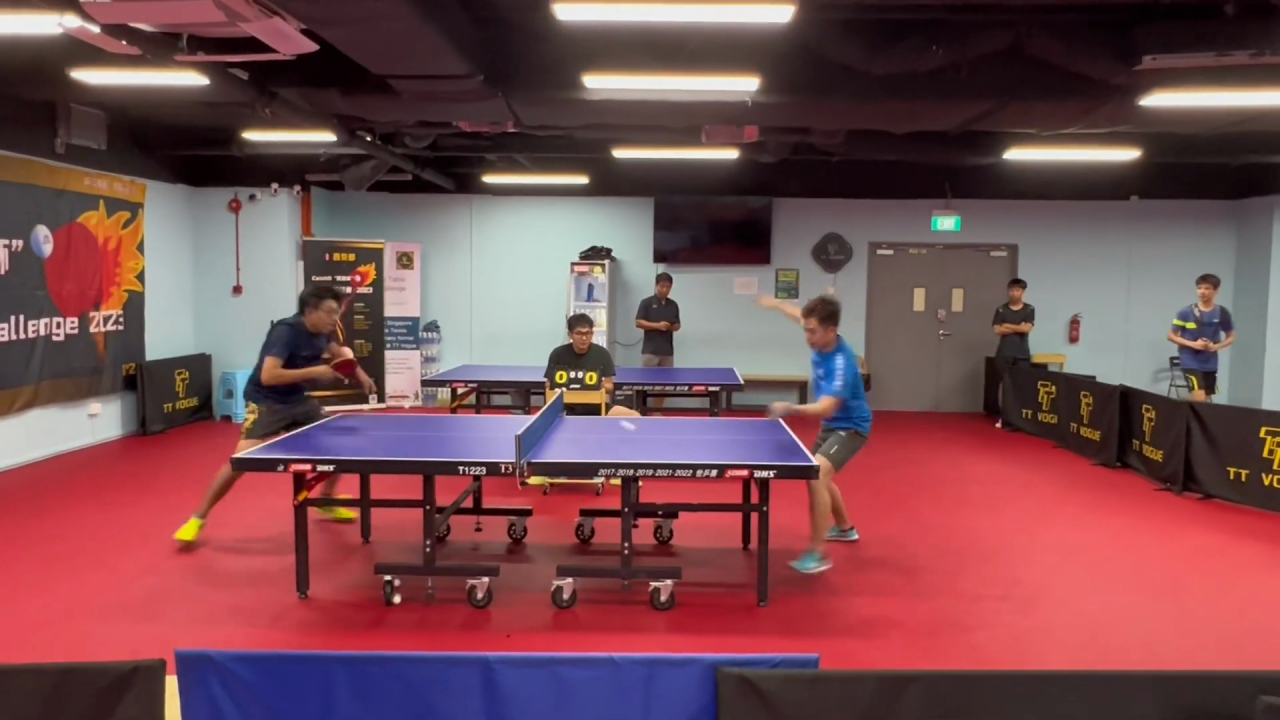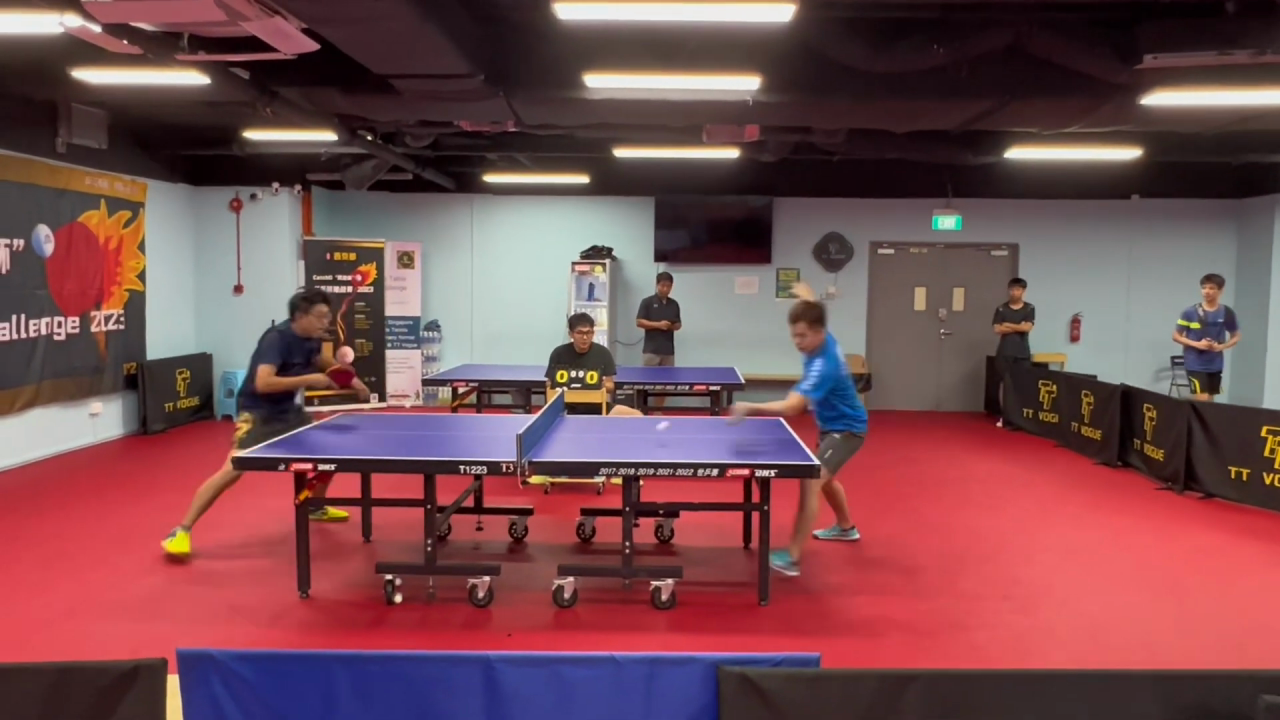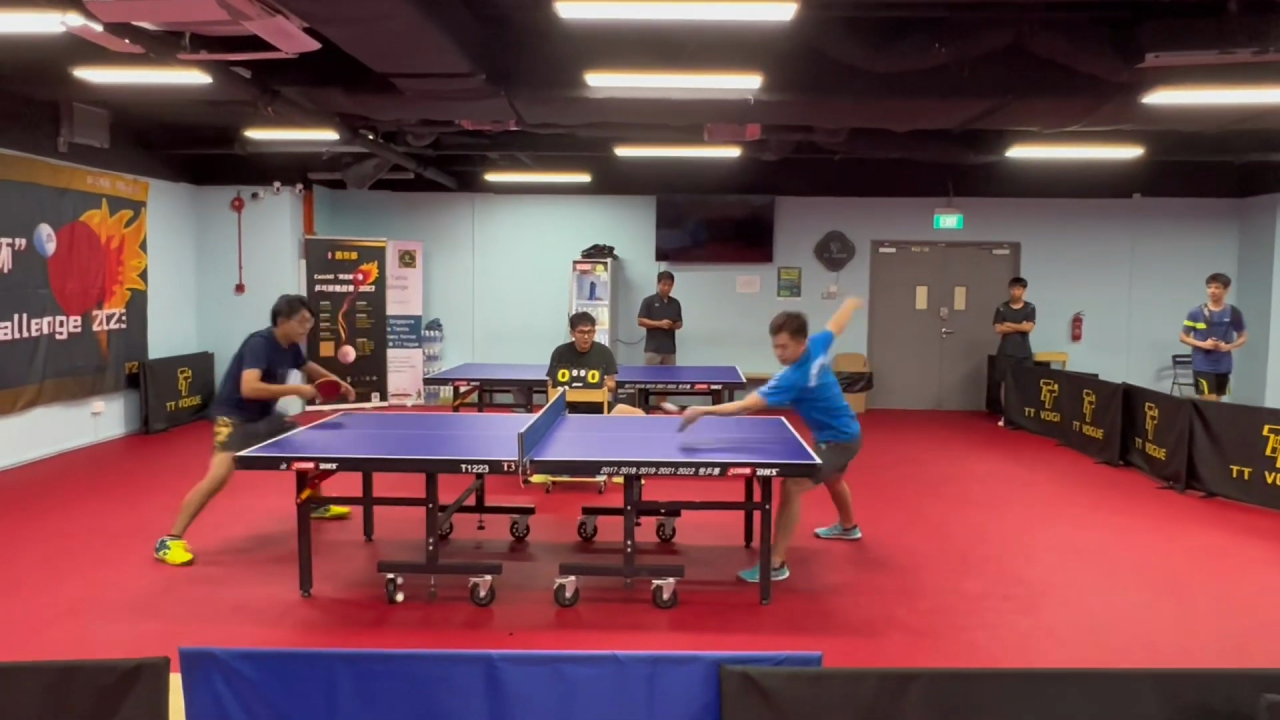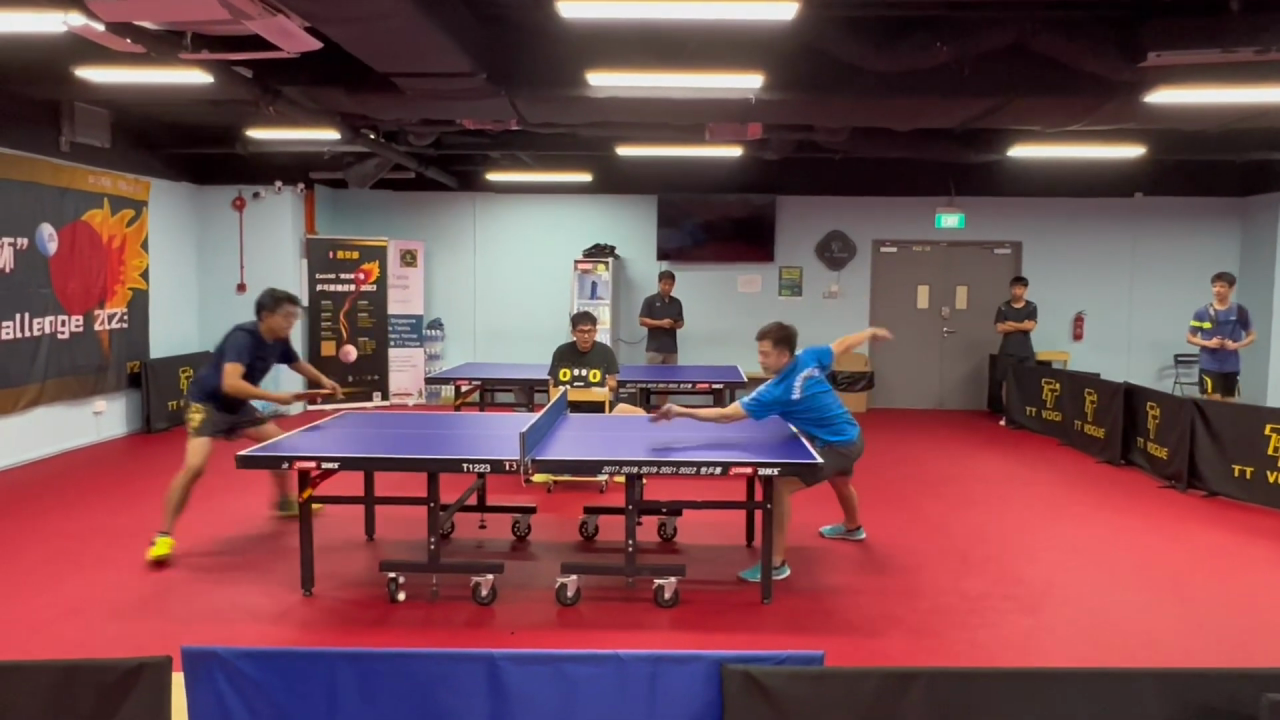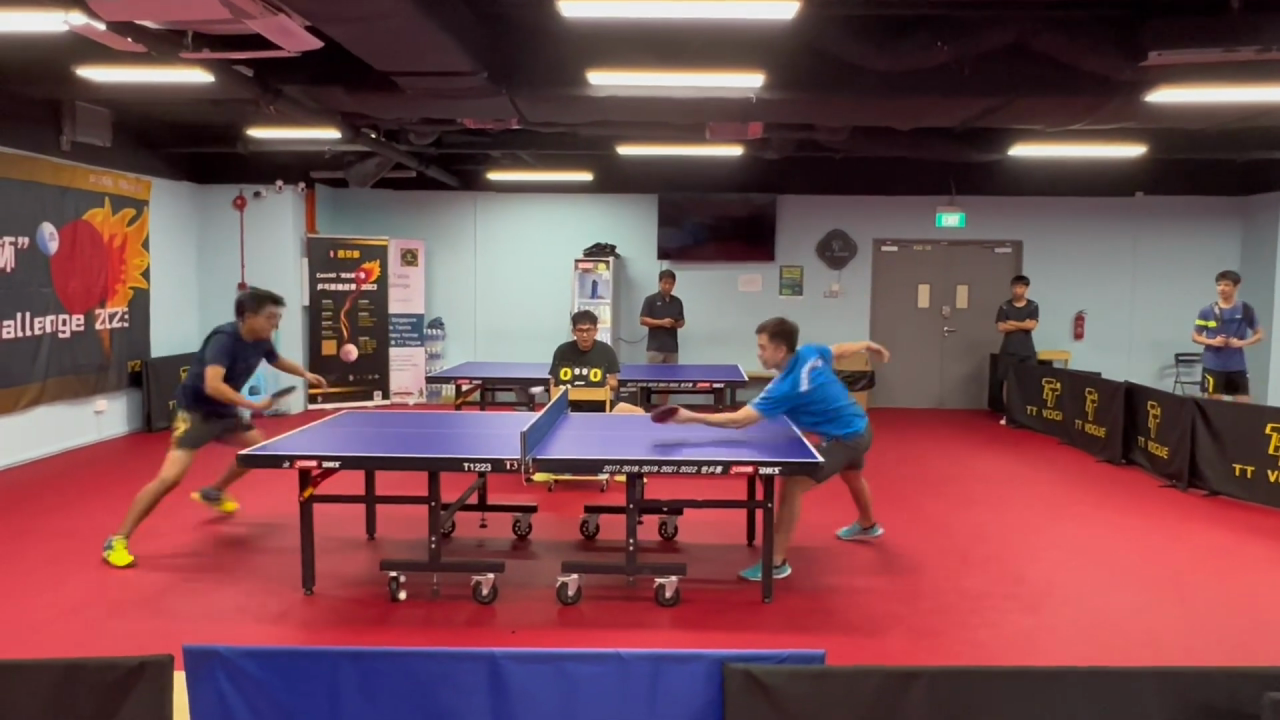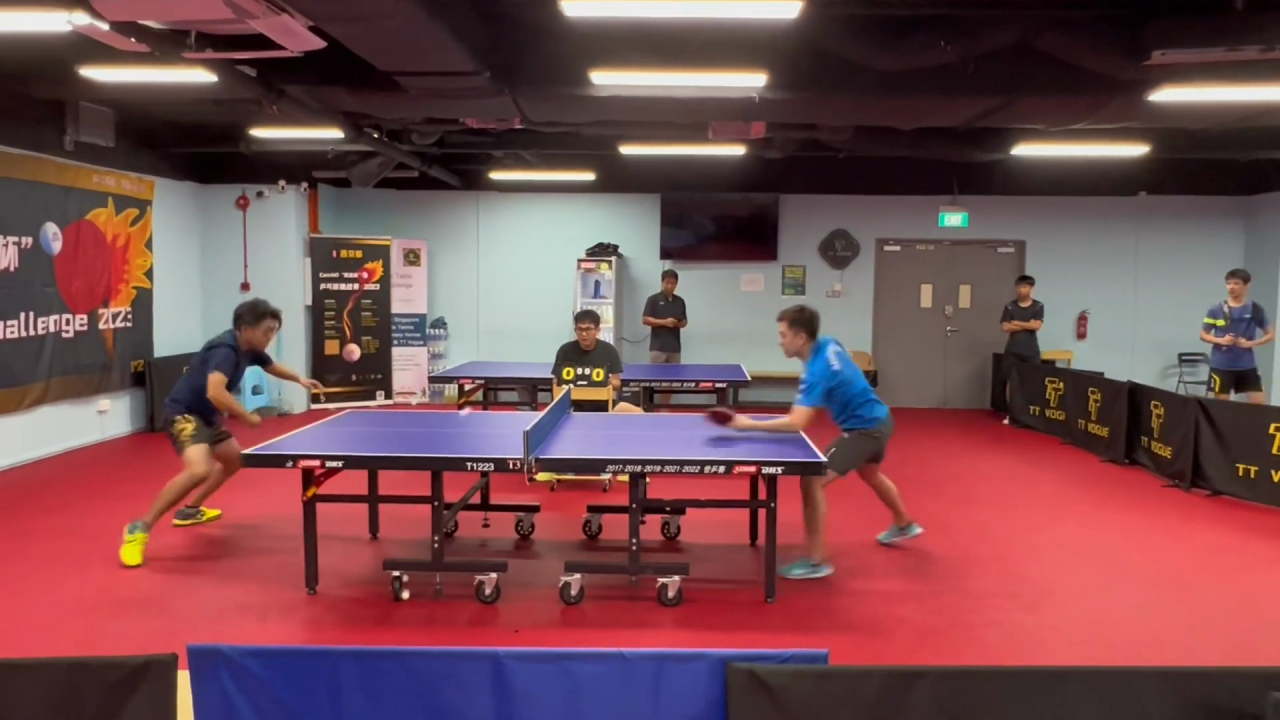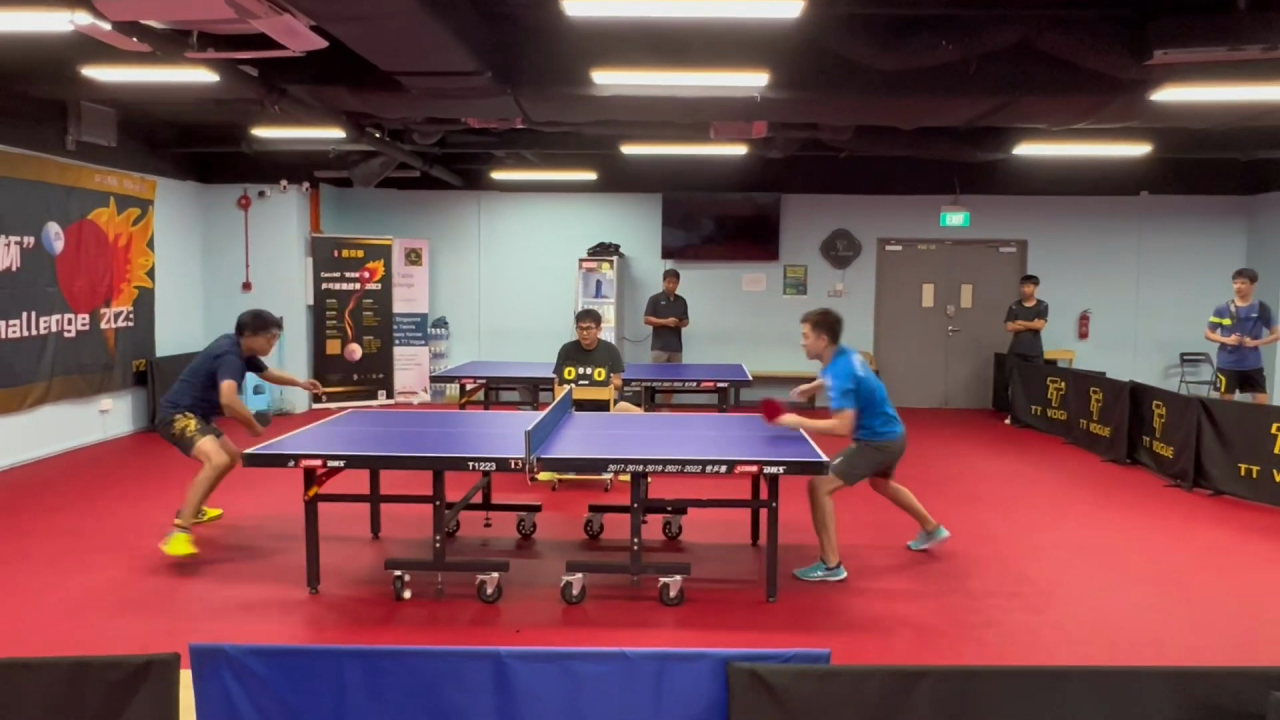
dt=0.1s
person 1, frame 1
left shoulder: (842, 362)
right shoulder: (823, 341)
left elbow: (826, 409)
right elbow: (803, 315)
left wrist: (791, 409)
right wrist: (776, 305)
left hip: (850, 429)
right hip: (832, 426)
left knee: (817, 476)
right knee: (825, 477)
left ankle: (817, 554)
right ankle: (844, 528)
person 1, frame 2
left shoulder: (823, 366)
right shoulder: (824, 339)
left elbow: (790, 407)
right elbow: (807, 315)
left wrist: (749, 408)
right wrist: (806, 297)
left hip: (847, 429)
right hip: (832, 425)
left knee: (811, 480)
right knee: (823, 477)
left ankle: (792, 557)
right ankle: (845, 527)
person 1, frame 3
left shoulder: (794, 379)
right shoulder: (817, 346)
left elbow: (747, 405)
right elbow: (836, 323)
left wrist: (704, 410)
right wrist: (849, 305)
left hip: (840, 441)
right hip: (849, 434)
left knee: (791, 487)
right knee: (832, 479)
left ankle: (777, 564)
right ankle: (846, 527)
person 1, frame 4
left shoulder: (778, 390)
right shoulder: (810, 359)
left elbow: (727, 415)
right elbow: (843, 344)
left wrist: (680, 411)
right wrist: (870, 333)
left hip: (836, 447)
right hip: (850, 437)
left knee: (781, 487)
right knee: (840, 481)
left ankle: (776, 563)
right ankle: (852, 527)
person 1, frame 5
left shoulder: (784, 387)
right shoulder: (810, 353)
left elbow: (740, 420)
right elbow: (842, 350)
left wrist: (691, 416)
right wrist: (870, 346)
left hip: (842, 438)
right hip: (860, 430)
left knee: (790, 488)
right knee: (851, 478)
left ankle: (777, 562)
right ankle: (867, 524)
person 1, frame 6
left shoulder: (816, 373)
right shoulder: (828, 345)
left elbow: (796, 423)
left wrist: (749, 424)
left hip: (863, 431)
right hip: (879, 421)
left knee: (812, 482)
right knee: (870, 475)
left ankle: (817, 561)
right ankle: (903, 524)
person 1, frame 7
left shoulder: (839, 372)
right shoulder: (843, 356)
left elbow: (843, 427)
left wrist: (799, 421)
right wrist: (808, 388)
left hip: (877, 441)
right hip: (891, 436)
left knee: (818, 487)
right knee: (882, 485)
left ankle: (831, 564)
right ankle: (933, 530)
person 2, frame 1
left shoulder: (322, 331)
right shoulder: (286, 331)
left elbow: (333, 350)
right elbow: (268, 376)
left wrist: (358, 373)
right wrist: (313, 372)
left hip: (298, 400)
right hip: (266, 402)
left ankle: (327, 503)
right ankle: (198, 518)
person 2, frame 2
left shoulder: (311, 338)
right shoulder: (277, 338)
left elbow: (321, 360)
right elbow: (262, 383)
left wrist: (352, 380)
right wrist: (308, 380)
left hip: (287, 410)
right hip: (257, 412)
right knee: (231, 472)
left ankle: (317, 507)
right ankle: (182, 532)
person 2, frame 3
left shoulder: (291, 347)
right shoulder: (260, 344)
left elbow: (308, 367)
right elbow: (249, 389)
left wrist: (338, 384)
right wrist: (295, 390)
left hip: (264, 415)
right hip: (233, 415)
right knee: (218, 477)
left ankle: (316, 506)
right ankle: (172, 540)
person 2, frame 4
left shoulder: (279, 341)
right shoulder: (242, 337)
left elbow: (299, 365)
right elbow: (231, 384)
left wrist: (323, 381)
right wrist: (274, 397)
left hip: (237, 406)
right hip: (207, 404)
right knee: (194, 466)
left ankle: (286, 503)
right ankle: (162, 537)
person 2, frame 5
left shoulder: (260, 341)
right shoulder: (225, 339)
left elbow: (279, 361)
right elbow: (212, 385)
left wrist: (305, 374)
right wrist: (251, 405)
left hip: (221, 410)
right hip: (193, 410)
left knee: (259, 447)
right knee: (172, 475)
left ankle: (213, 494)
right ankle: (119, 539)
person 2, frame 6
left shoulder: (249, 348)
right shoulder: (224, 350)
left elbow: (272, 367)
right elbow: (214, 392)
left wrist: (300, 380)
right wrist: (247, 417)
left hip: (208, 415)
right hip: (184, 413)
left knee: (234, 459)
right knee: (199, 470)
left ankle: (189, 510)
right ankle: (139, 529)
person 2, frame 7
left shoulder: (239, 350)
right shoulder: (229, 357)
left elbow: (268, 374)
right elbow: (228, 399)
left wrist: (300, 383)
right wrist: (254, 428)
left hip: (188, 414)
right hip: (178, 415)
left knee: (230, 455)
right knee: (218, 461)
left ankle: (193, 510)
right ankle: (180, 535)
